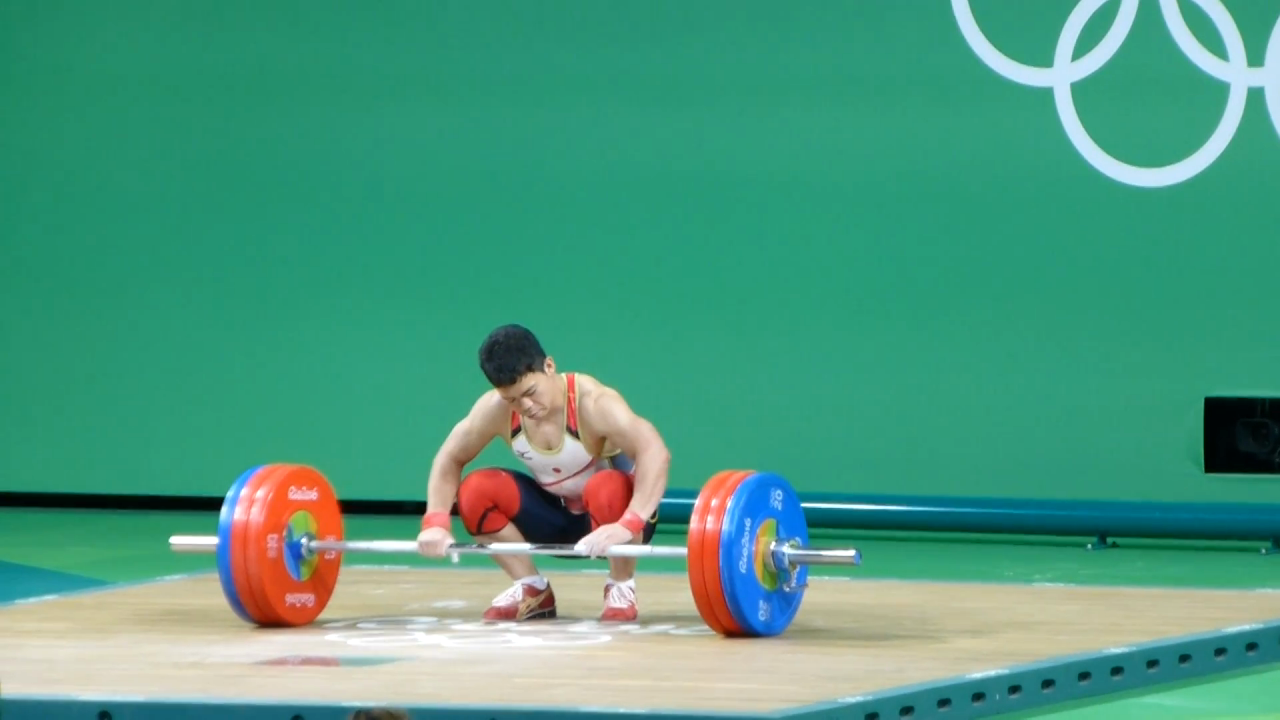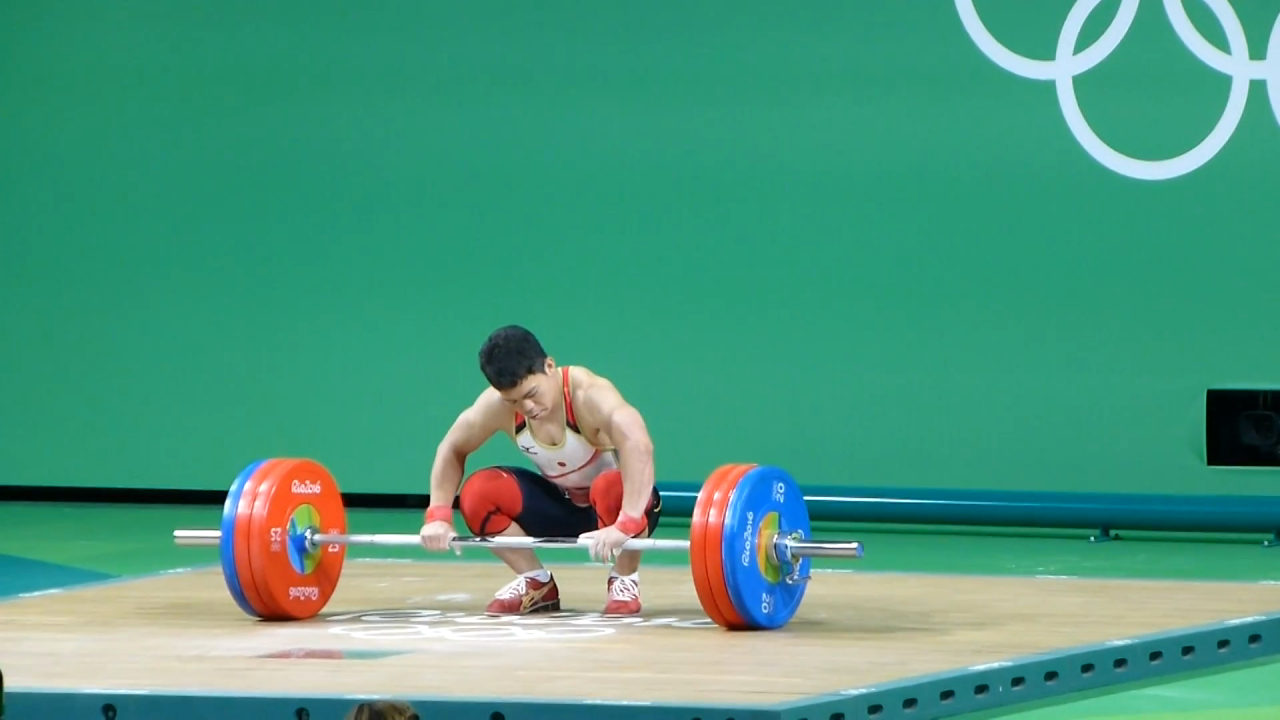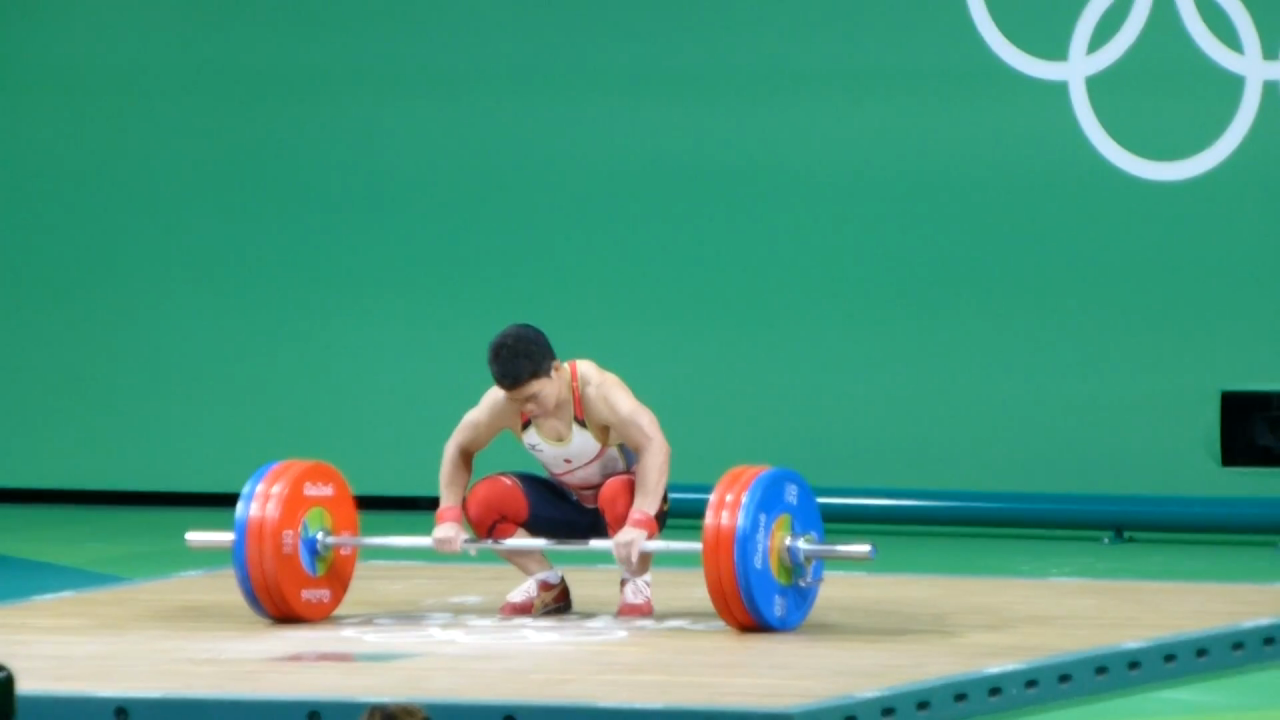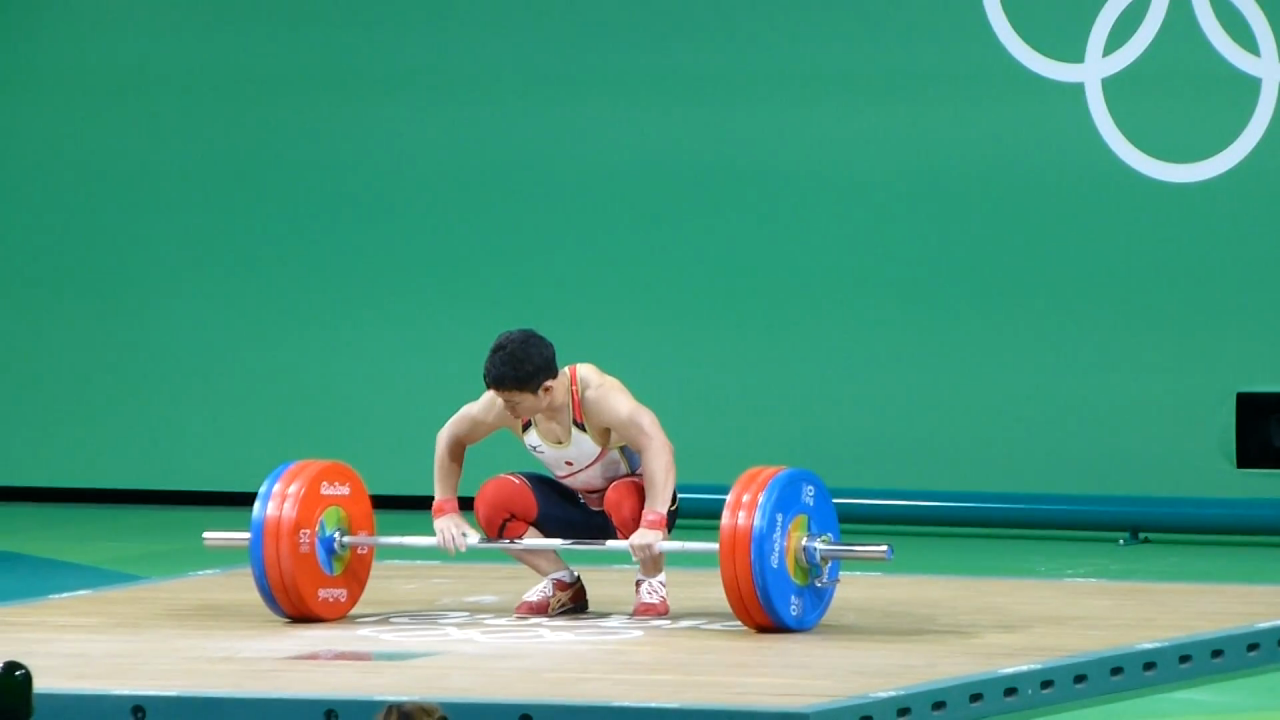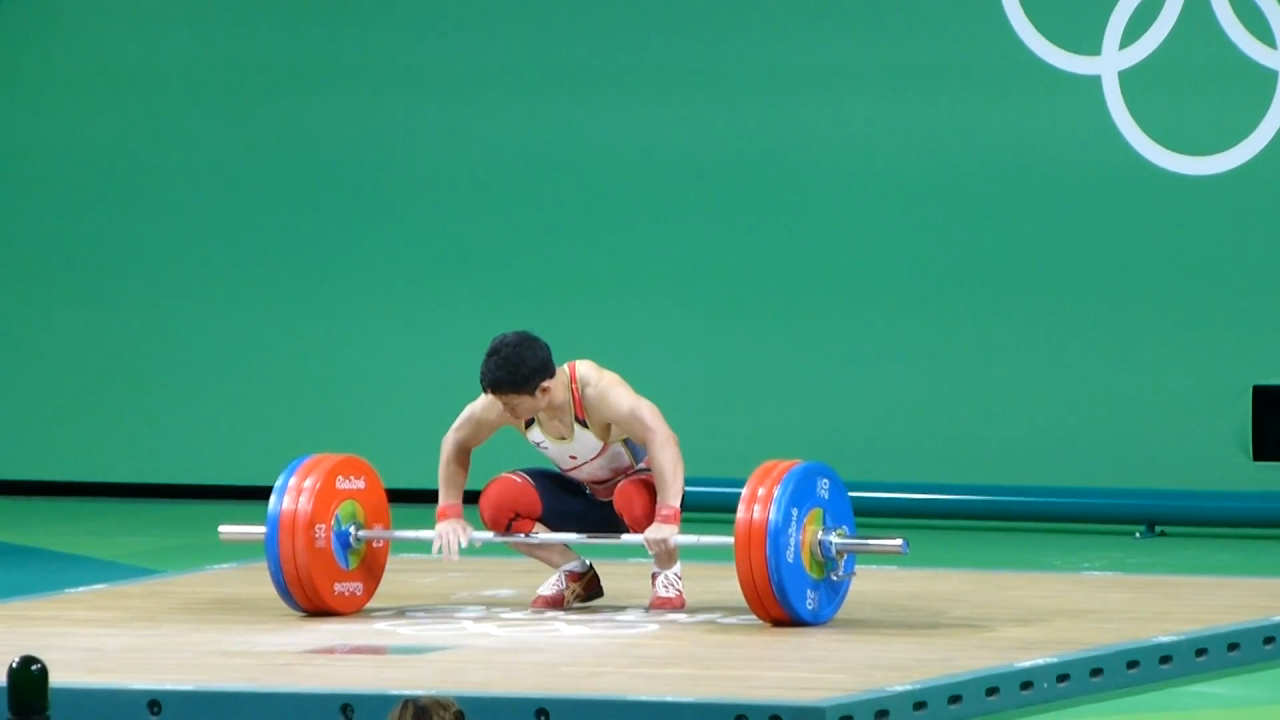
dt=0.4s
person 1, frame 1
left shoulder: (593, 402)
right shoulder: (495, 409)
left elbow: (656, 454)
right elbow: (449, 458)
left wrist: (628, 524)
right wrist: (435, 522)
left hip: (610, 511)
right hip: (557, 518)
left knee: (606, 488)
right knee: (475, 490)
left ankle: (621, 587)
right ankle: (533, 589)
person 1, frame 2
left shoulder: (588, 393)
right shoulder: (496, 404)
left elbow: (638, 445)
right elbow: (452, 450)
left wrist: (624, 525)
right wrist: (438, 516)
left hip: (613, 501)
right hip: (562, 507)
left knee: (611, 488)
right knee: (479, 491)
left ankle: (624, 580)
right ankle: (537, 582)
person 1, frame 3
left shoulder: (596, 389)
right shoulder: (505, 401)
left elbow: (655, 447)
right elbow: (460, 448)
left wrist: (638, 523)
right wrist: (449, 517)
left hip: (623, 501)
right hip: (570, 506)
left knee: (618, 494)
right knee: (484, 500)
left ankle: (637, 582)
right ankle: (548, 584)
person 1, frame 4
left shoulder: (596, 393)
right shoulder: (501, 401)
left elbow: (658, 446)
right elbow: (450, 438)
left wrist: (653, 524)
right wrist: (445, 510)
left hip: (630, 501)
right hip: (579, 507)
left knee: (625, 499)
right knee: (493, 500)
left ankle: (651, 582)
right ankle: (563, 583)
person 1, frame 5
left shoulder: (596, 389)
right shoulder: (504, 399)
left elbow: (663, 439)
right elbow: (456, 442)
left wrist: (666, 518)
right wrist: (450, 514)
left hip: (640, 484)
right hip: (587, 498)
left knee: (634, 499)
right knee: (498, 500)
left ankle: (667, 573)
right ankle: (576, 573)
